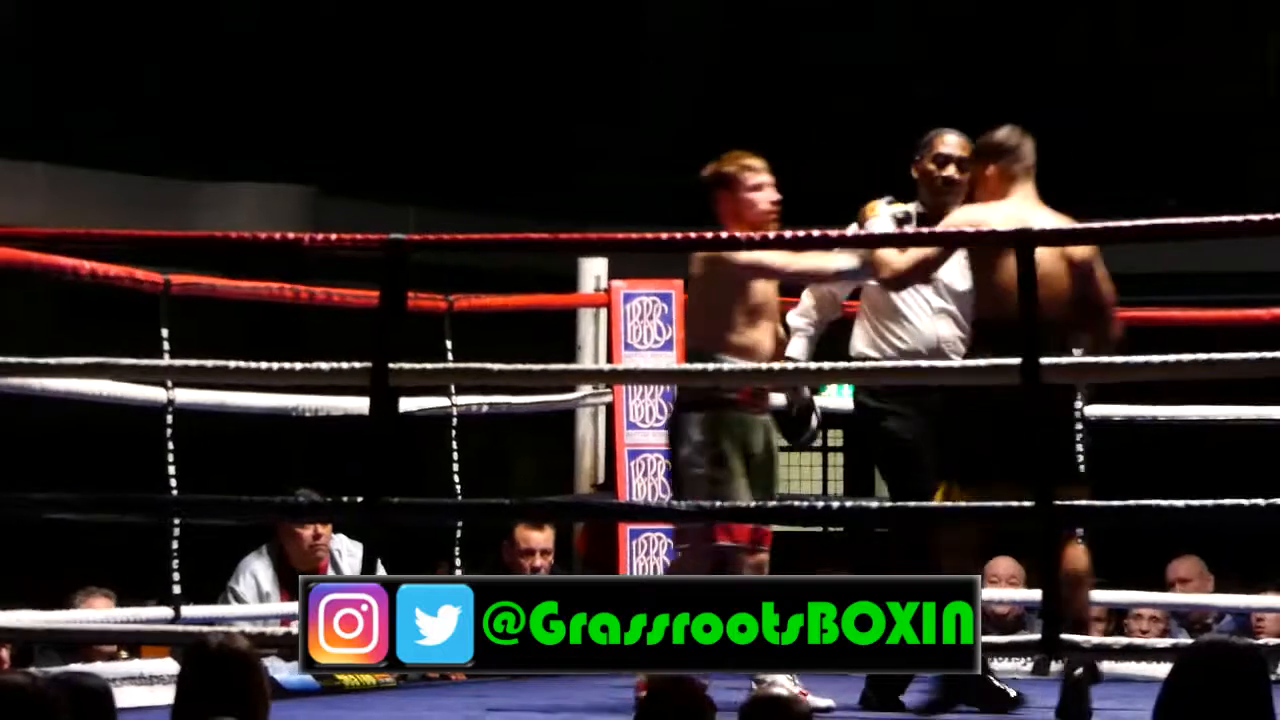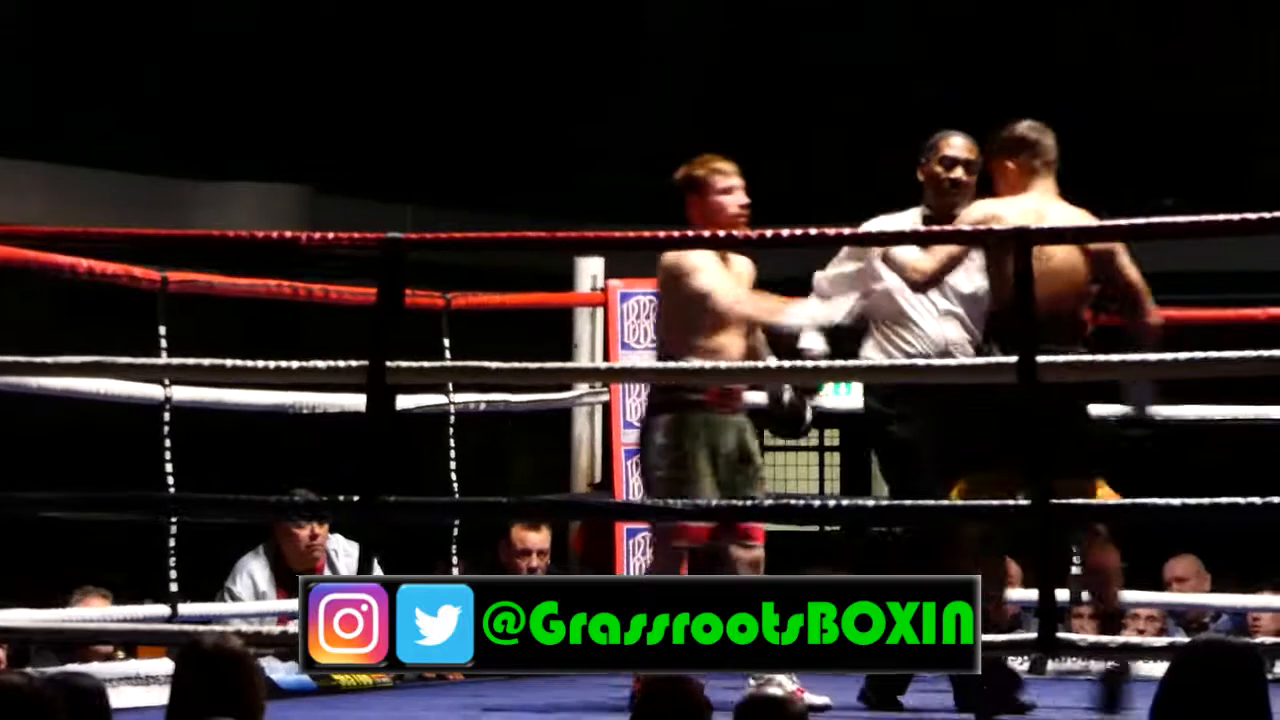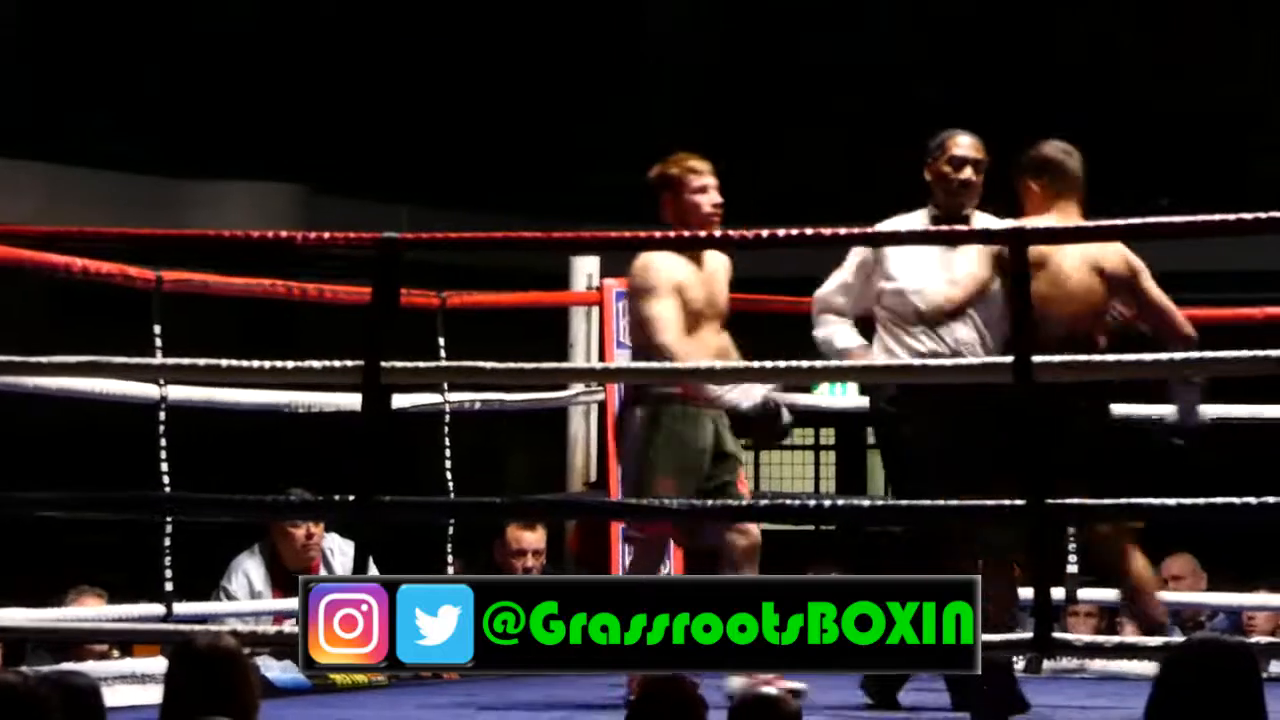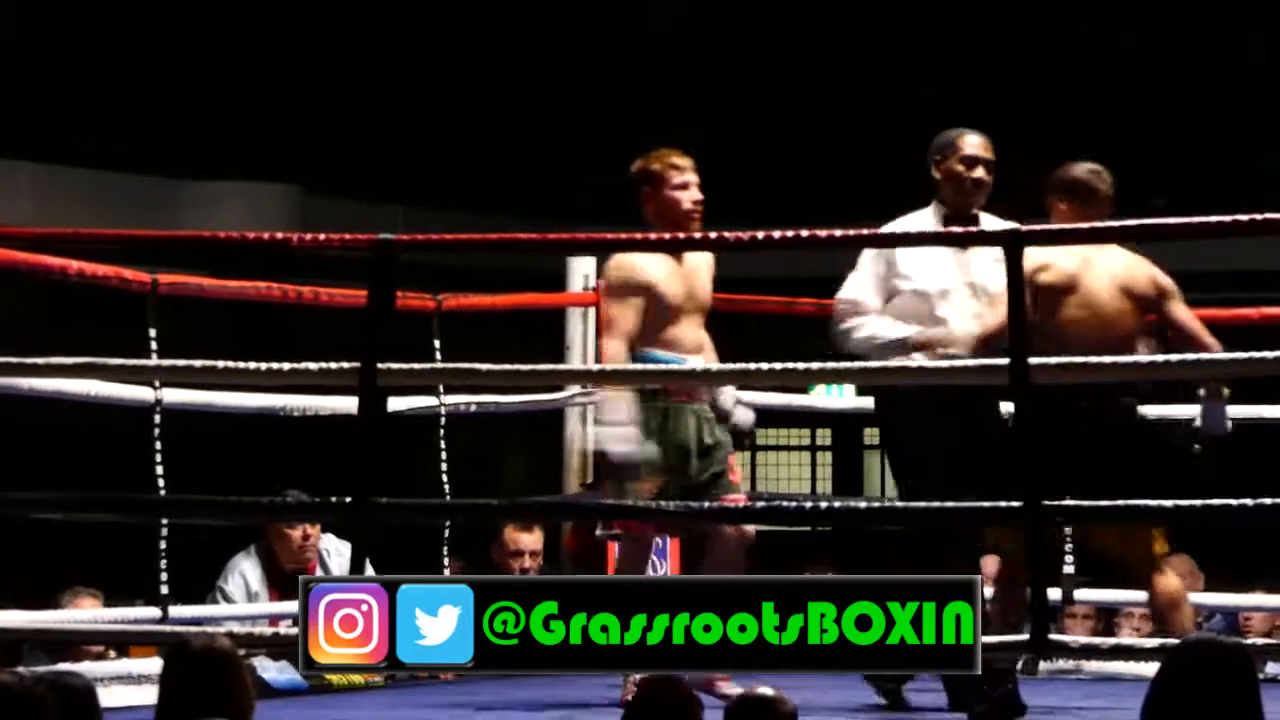
dt=0.1s
person 1, frame 1
right shoulder: (873, 225)
right elbow: (820, 295)
right wrist: (796, 352)
right hip: (891, 392)
right knee: (928, 523)
left ankle: (888, 677)
person 1, frame 2
right shoulder: (878, 235)
right elbow: (825, 297)
right wrist: (810, 353)
right hip: (901, 398)
left knee: (948, 534)
right knee: (936, 529)
left ankle: (889, 672)
right ankle: (969, 674)
person 1, frame 3
right shoulder: (886, 238)
right elbow: (830, 310)
right wrist: (854, 353)
left hip: (976, 399)
right hip: (908, 397)
left knee: (968, 535)
right knee: (937, 532)
left ankle: (887, 669)
person 1, frame 4
right shoulder: (896, 238)
right elbow: (851, 324)
right wrist: (921, 339)
left hip: (976, 400)
right hip: (914, 399)
left knee: (968, 530)
right knee: (942, 532)
person 2, frame 1
left shoulder: (763, 262)
right shoulder: (719, 255)
right elbow: (796, 269)
left wrist: (798, 389)
right wrist: (859, 260)
left hip: (755, 416)
right hip: (712, 414)
left knee: (752, 553)
right knee: (707, 547)
left ankle: (772, 676)
person 2, frame 2
left shoulder: (740, 264)
right shoulder: (683, 261)
right elbow: (735, 308)
left wrist: (784, 385)
right wrist: (816, 311)
left hip: (730, 416)
right hip: (682, 415)
left knee: (745, 551)
right knee: (675, 547)
left ankle: (768, 675)
person 2, frame 3
left shoulder: (718, 263)
right shoulder: (654, 267)
right elbow: (668, 346)
left wrist: (759, 386)
right wrist: (736, 388)
left hip: (710, 415)
right hip: (660, 412)
left knee: (740, 540)
right knee: (651, 547)
left ankle: (751, 668)
person 2, frame 4
left shoulder: (702, 260)
right shoulder: (630, 264)
right elbow: (613, 347)
left wrist: (724, 395)
right wrist: (615, 422)
left hip: (697, 410)
right hip: (650, 408)
left knee: (733, 531)
right knee: (638, 542)
right ankle: (637, 670)
person 3, frame 1
left shoulder: (972, 218)
right shoulder: (1075, 234)
left elbow: (898, 271)
right elbow: (1110, 326)
left hip: (990, 380)
right hip: (1049, 385)
left knee: (963, 524)
right knee: (1062, 525)
left ankle: (960, 666)
right ankle: (1076, 661)
person 3, frame 2
left shoulder: (988, 214)
right shoulder: (1094, 230)
left elbow: (922, 275)
right elbow: (1148, 317)
left wrist: (889, 249)
right hip: (1065, 376)
left knee: (984, 524)
right knee: (1087, 520)
right ankle: (1113, 645)
person 3, frame 3
right shoulder: (1114, 254)
left elbow: (951, 302)
right elbow: (1178, 330)
left wrist: (911, 299)
right wrist: (1189, 393)
right hip: (1083, 404)
right knee: (1117, 542)
person 3, frame 4
left shoulder: (1039, 261)
right shoulder: (1146, 273)
left elbow: (992, 336)
right elbow: (1209, 354)
right wrist: (1215, 402)
left hip: (1057, 422)
right hip: (1119, 429)
left knee: (1022, 557)
right knee: (1146, 561)
